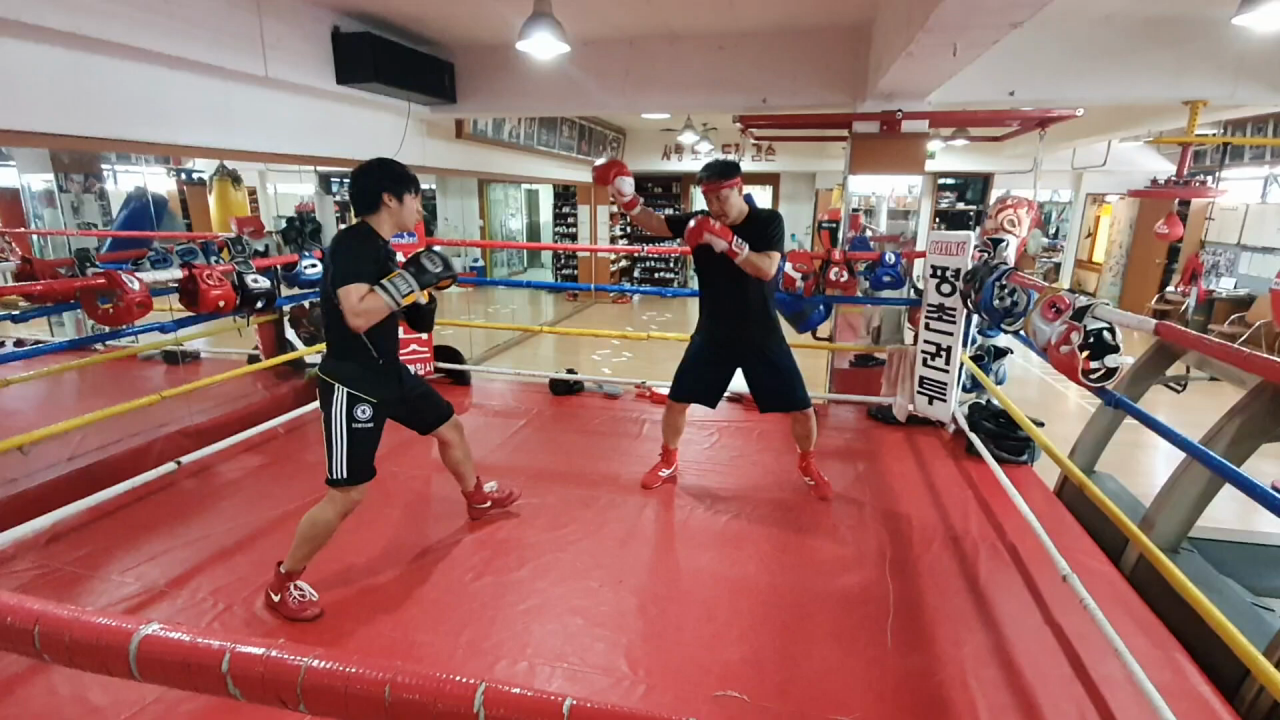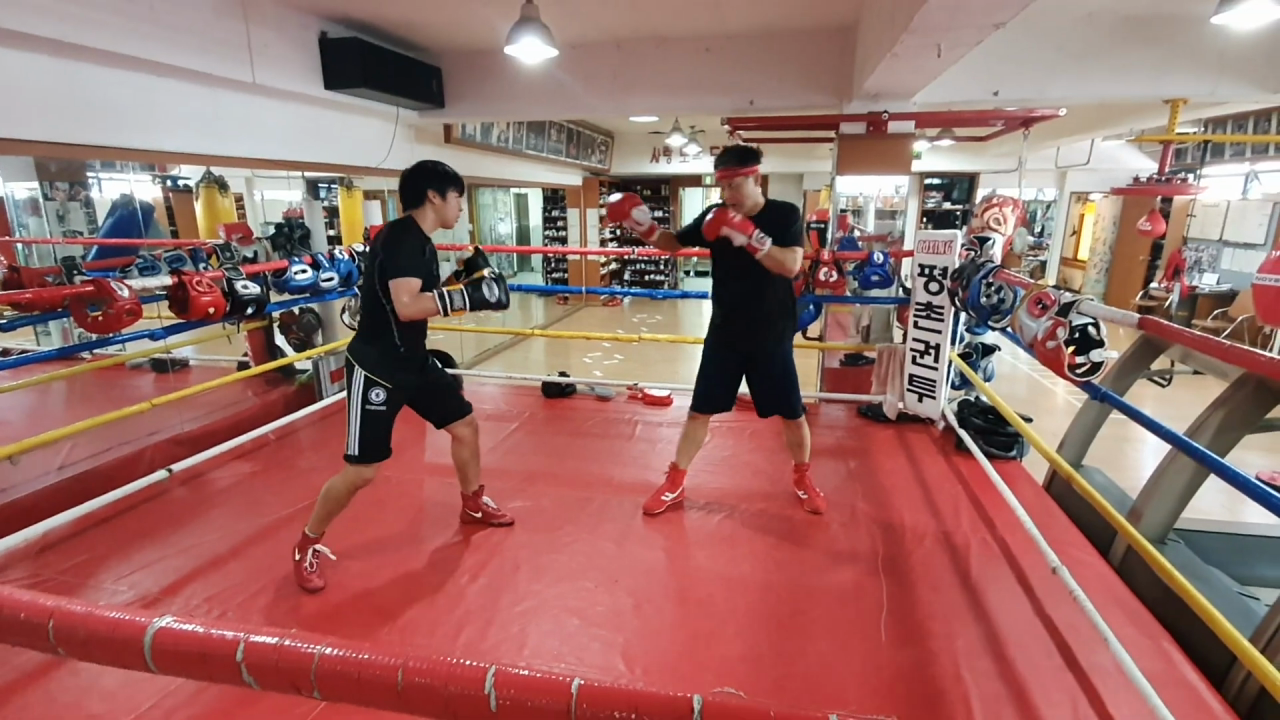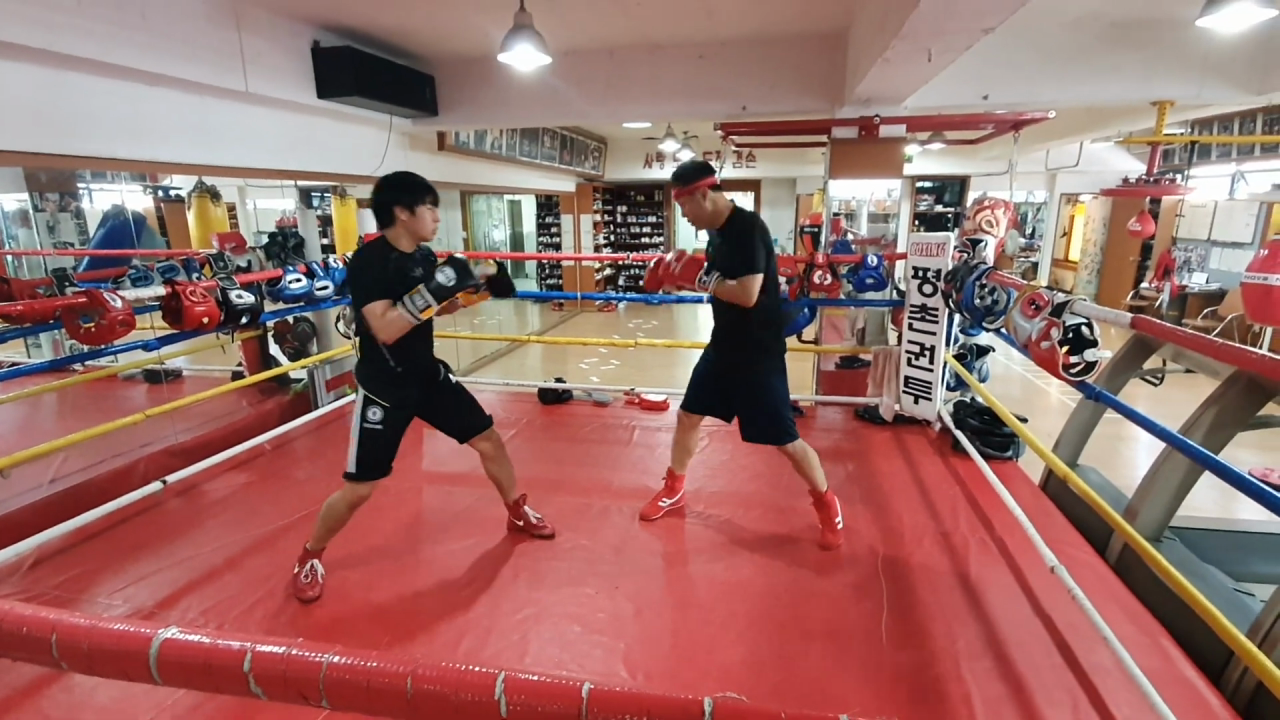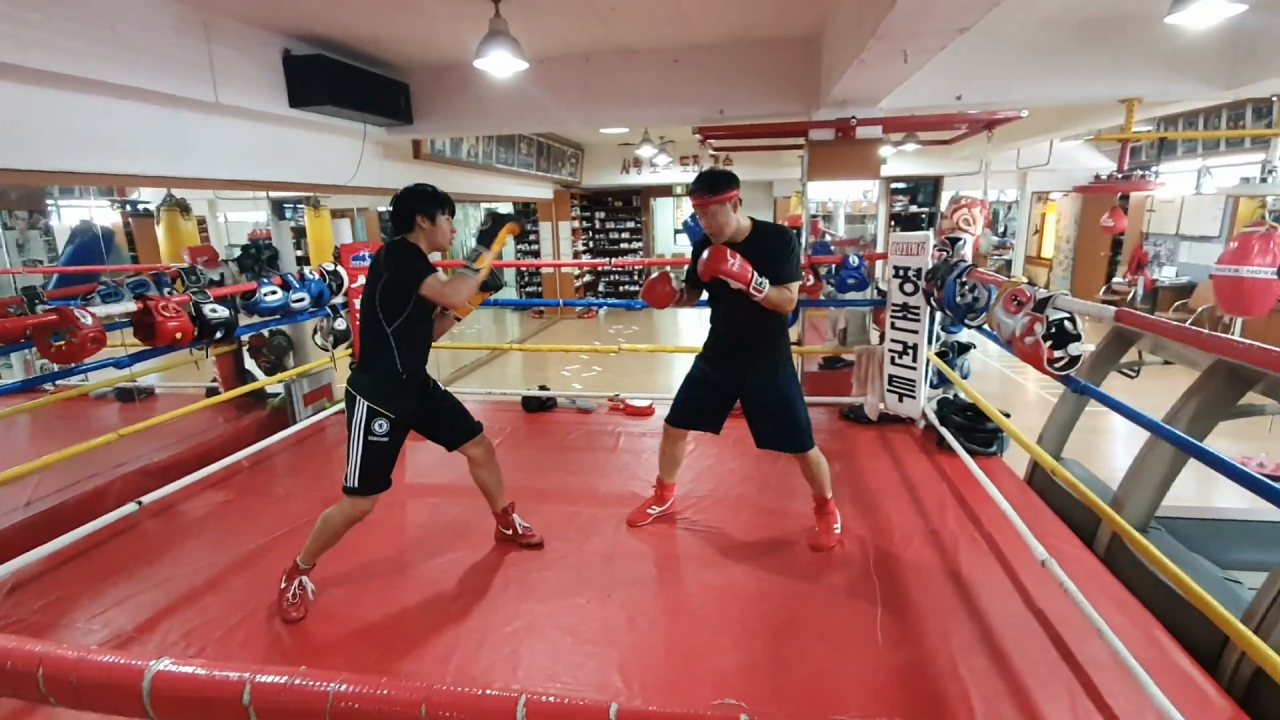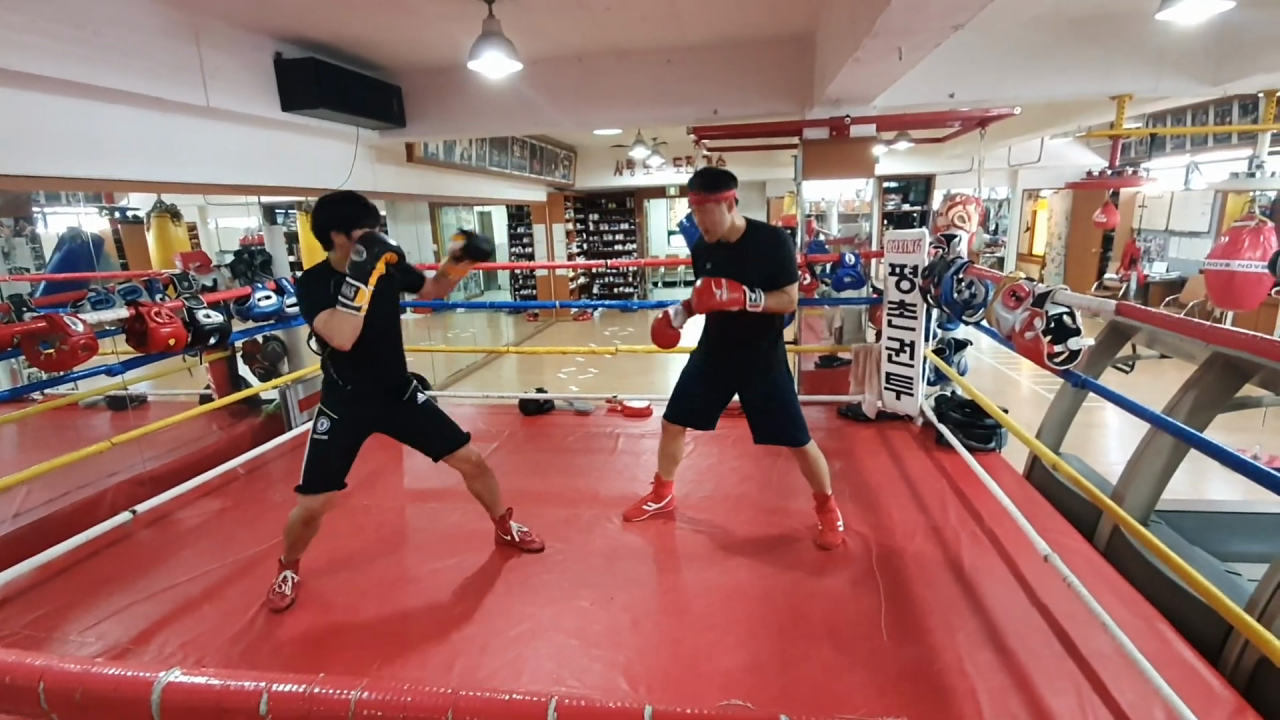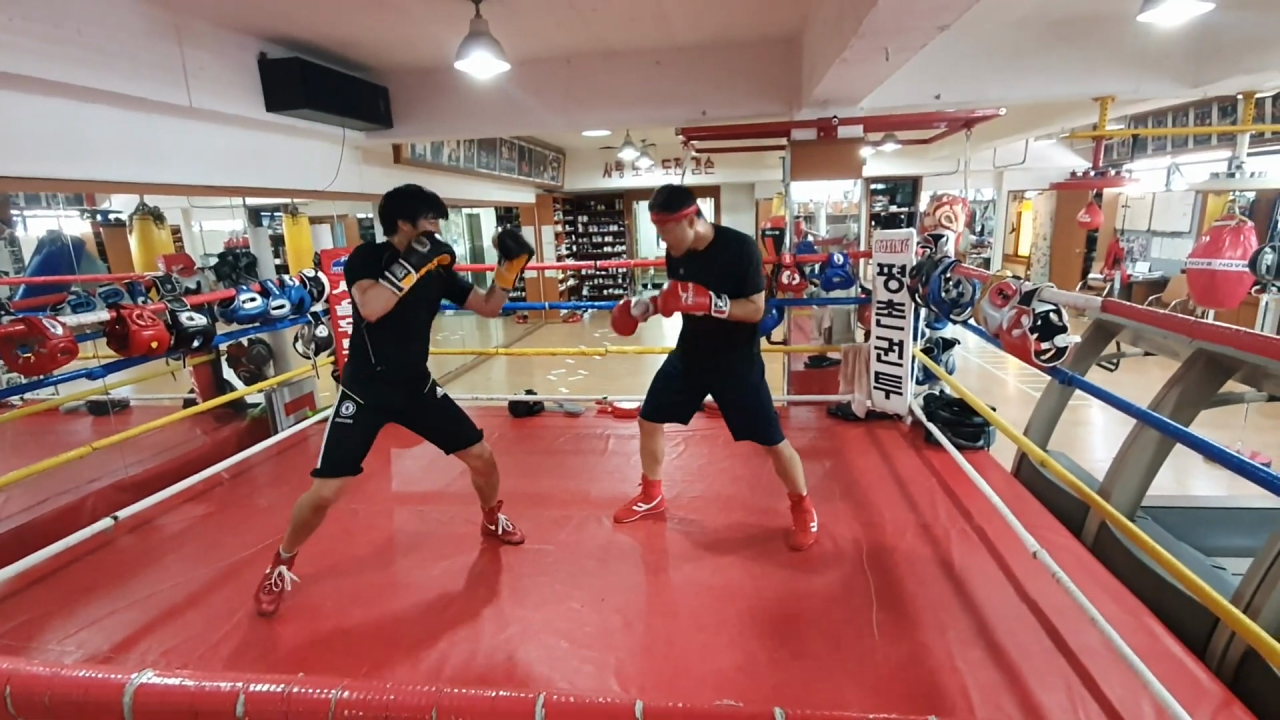
dt=0.7s
person 1, frame 1
left shoulder: (383, 245)
right shoulder: (352, 245)
right elbow: (357, 315)
left wrist: (416, 304)
right wrist: (413, 276)
left hip: (389, 372)
right hip: (352, 384)
left knee: (449, 426)
right knee: (347, 495)
left ankle: (477, 496)
right ankle: (284, 581)
person 1, frame 2
left shoulder: (419, 240)
right shoulder: (401, 237)
right elbow: (408, 306)
left wrist: (467, 276)
right wrist: (470, 295)
left hip: (414, 361)
right hip: (375, 368)
left knee: (466, 425)
right knee: (361, 471)
left ankle: (472, 503)
right ankle: (309, 544)
person 1, frame 3
left shoulder: (423, 255)
right shoulder: (369, 261)
left elbow: (440, 308)
right elbow: (387, 331)
left wrist: (474, 285)
right wrist: (437, 289)
left hip: (428, 374)
right hip: (383, 387)
left knee: (490, 441)
right knee: (359, 489)
left ankle: (518, 513)
right ankle: (310, 558)
person 1, frame 4
left shoulder: (415, 262)
right shoulder: (397, 256)
left elbow: (428, 331)
right elbow: (454, 293)
left wrist: (473, 298)
right wrist: (490, 243)
left hip: (416, 385)
right hip: (378, 395)
left knee: (480, 446)
right knee: (358, 503)
left ankle: (506, 522)
right ankle: (297, 574)
person 1, frame 5
left shoulder: (390, 264)
right shoulder: (312, 284)
left elbow: (436, 288)
right elbow: (341, 338)
left wrist: (459, 256)
right wrist: (361, 273)
left hip: (399, 393)
right hip: (344, 405)
left knee: (471, 459)
right knee: (312, 504)
left ankle: (505, 527)
right ankle: (288, 568)
person 1, frame 6
left shoulder: (437, 269)
right shoulder: (367, 257)
left elbow: (489, 307)
right elbow: (372, 309)
left wrist: (510, 266)
right wrist: (414, 263)
left hip: (415, 386)
right hip: (365, 389)
left knee: (482, 456)
right knee: (325, 491)
left ankle: (492, 519)
right ankle: (282, 563)
person 2, frame 1
left shoulder: (769, 221)
right shoulder: (700, 223)
left elbow: (767, 269)
right elbow: (653, 224)
left wrist: (726, 241)
right wrist: (627, 198)
left hip: (762, 335)
right hip: (713, 334)
left knee: (801, 409)
right knee: (677, 400)
left ankle: (807, 464)
right ankle: (668, 461)
person 2, frame 2
left shoulder: (786, 215)
right shoulder: (715, 215)
left elbow: (791, 266)
right elbow: (673, 242)
left wrist: (748, 236)
right wrist: (643, 227)
left hip: (772, 336)
right hip: (725, 334)
left knee: (793, 415)
right knee: (700, 412)
left ankle: (802, 478)
right ankle: (674, 483)
person 2, frame 3
left shoulder: (746, 228)
right shoulder: (720, 229)
left elbow: (746, 295)
left wrist: (695, 277)
right wrist: (687, 276)
left hip: (759, 350)
right hip: (727, 344)
left knee: (782, 438)
right knee: (688, 415)
left ankle: (827, 505)
right ankle: (674, 488)
person 2, frame 4
left shoulder: (779, 239)
right shoulder: (706, 247)
left elbow: (788, 302)
right elbow: (692, 294)
left wrist: (747, 278)
right wrist: (672, 291)
left hip: (768, 362)
right hip: (717, 356)
left knee: (802, 446)
right knee: (674, 427)
left ankle: (827, 511)
right ankle: (663, 497)
person 2, frame 5
left shoulder: (773, 240)
right shoulder: (702, 248)
left elbow: (789, 301)
left wrist: (741, 297)
right wrist: (680, 312)
left hip: (762, 361)
right hip: (711, 356)
left knee: (798, 443)
right knee: (672, 424)
left ankle: (827, 509)
right ankle: (662, 495)
person 2, frame 6
left shoulder: (740, 247)
right shoulder: (677, 255)
left elbow: (755, 309)
left wrist: (707, 303)
right wrist: (647, 305)
left hip: (737, 361)
right hip: (688, 355)
left knee: (772, 441)
right knee: (650, 420)
left ankle: (803, 510)
right ankle: (652, 495)
